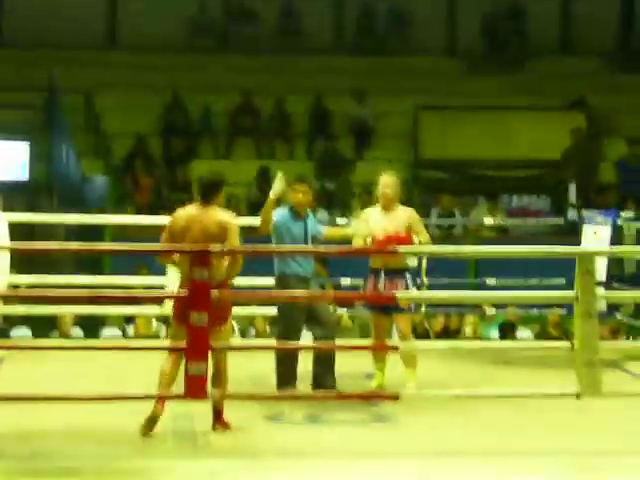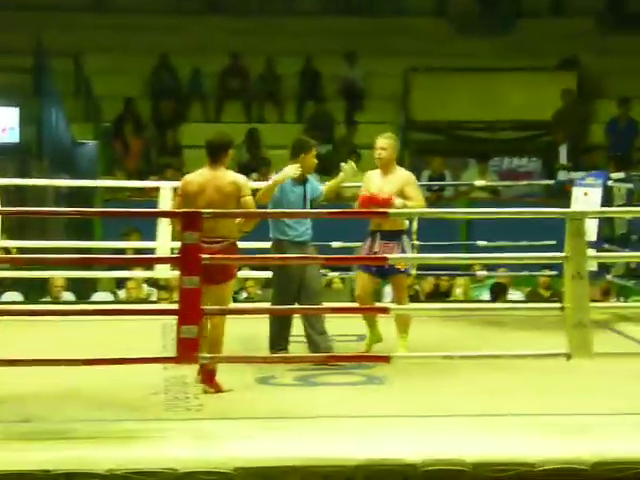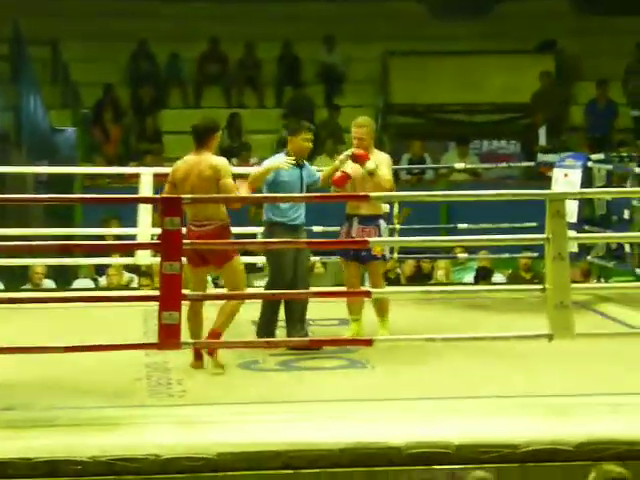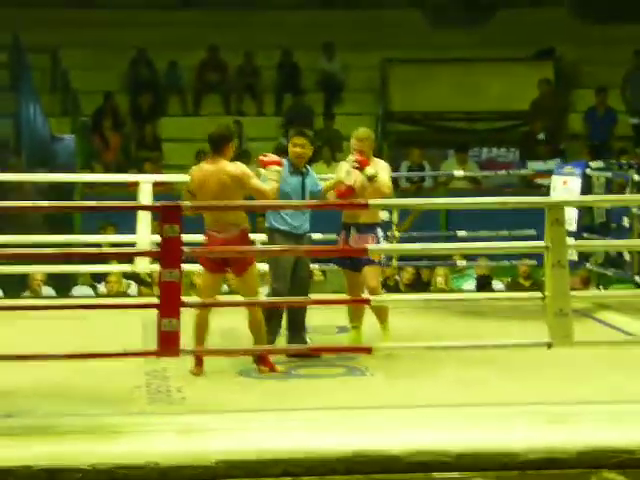
dt=0.3s
person 1, frame 1
left shoulder: (179, 217)
right shoulder: (227, 220)
left elbow: (165, 253)
right elbow: (235, 257)
right wrist: (227, 276)
left hip: (188, 290)
right hip: (216, 291)
left knee: (176, 353)
right knee: (219, 356)
left ankle: (158, 405)
right ankle: (218, 417)
person 1, frame 2
left shoulder: (189, 181)
right shoulder: (237, 181)
right elbow: (251, 217)
right wrist: (237, 230)
right hip: (224, 250)
right knee: (217, 316)
left ankle: (203, 369)
right ankle: (209, 378)
person 1, frame 3
left shoulder: (178, 167)
right shoulder: (218, 164)
right elbow: (233, 198)
left hip: (192, 232)
right hip: (216, 232)
left knee: (196, 297)
right knee: (238, 291)
left ankle: (196, 354)
right ankle: (212, 340)
person 1, frame 4
left shoulder: (195, 173)
right shoulder: (236, 170)
left elbow: (190, 208)
right elbow: (267, 194)
right wrist: (274, 172)
left hip: (213, 240)
right hip: (236, 239)
left knee: (205, 304)
right knee: (253, 302)
left ankle: (198, 361)
right ankle: (262, 360)
person 2, frame 1
left shoulder: (309, 218)
right shoulder: (282, 216)
left elbow: (322, 233)
right elbow: (266, 227)
left wrist: (348, 232)
right wrist: (271, 201)
left hip: (309, 280)
right hip: (289, 281)
left knee: (328, 324)
right knee: (289, 335)
left ankle: (323, 380)
right ankle: (286, 385)
person 2, frame 2
left shoulder: (309, 181)
right shoulder: (282, 182)
left elbow: (322, 193)
right elbow: (261, 199)
left wrist: (342, 177)
right wrist: (278, 179)
left hip: (306, 246)
right hip: (285, 246)
left knee: (313, 297)
right knee: (284, 300)
left ankle: (321, 348)
right ankle: (278, 348)
person 2, frame 3
left shoulder: (305, 166)
right shoulder: (277, 162)
left elbow: (318, 181)
right elbow: (253, 182)
left wrist: (337, 166)
right wrist: (269, 167)
left hip: (299, 230)
right hip: (278, 230)
left knee: (300, 285)
right knee: (279, 282)
left ankle: (297, 334)
right ankle: (265, 332)
person 2, frame 4
left shoulder: (309, 174)
right shoulder: (279, 171)
left elbow: (320, 192)
left wrist: (338, 180)
left hip: (302, 238)
right hip: (280, 237)
left knee: (300, 292)
right knee: (280, 290)
left ankle: (297, 341)
right ankle: (264, 341)
person 3, frame 1
left shoulder: (408, 214)
right shoulder: (367, 215)
left elbow: (426, 240)
right elbow: (355, 244)
left wrist: (410, 240)
right wrist: (371, 242)
left hip: (399, 276)
right hip: (375, 276)
left knee: (404, 332)
right knee: (379, 332)
left ankle: (411, 380)
right ankle: (379, 376)
person 3, frame 2
left shoulder: (405, 177)
right shoulder: (369, 176)
left elbow: (420, 205)
right elbow: (359, 206)
left wrist: (393, 202)
right wrist: (362, 203)
left hip: (396, 240)
right hip: (373, 238)
left knee: (400, 296)
right knee: (361, 293)
left ankle: (402, 343)
right ankle: (373, 333)
person 3, frame 3
left shoulder: (382, 158)
right shoulder: (346, 158)
left elbow: (388, 185)
right elbow: (335, 191)
left wrist: (367, 163)
right wrist: (337, 183)
left hip: (373, 224)
right hip: (350, 223)
left knee: (377, 280)
right knee: (351, 282)
left ankle: (383, 325)
right ankle: (356, 326)
person 3, frame 4
left shoulder: (380, 166)
right shoulder: (343, 167)
left elbow: (387, 191)
left wrist: (368, 169)
right wrist: (339, 193)
left hip: (370, 231)
right hip: (347, 231)
left knee: (373, 286)
right knee: (353, 290)
left ankle: (385, 328)
right ankle: (355, 333)
